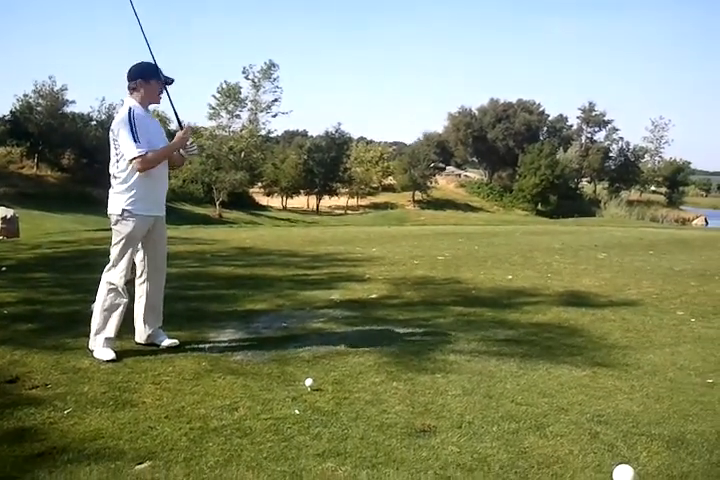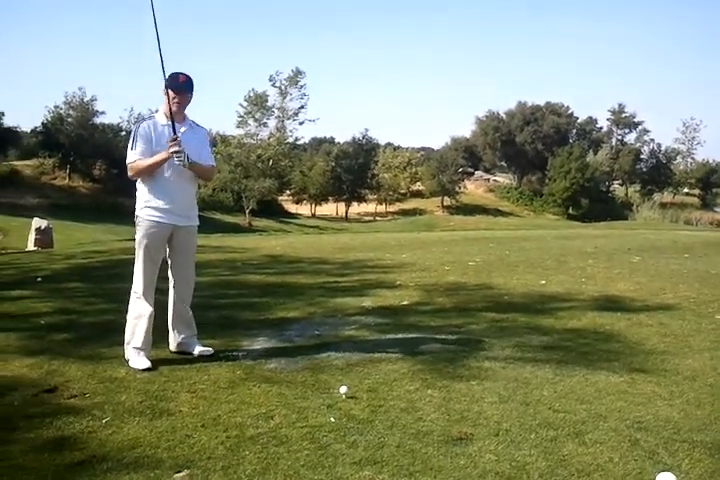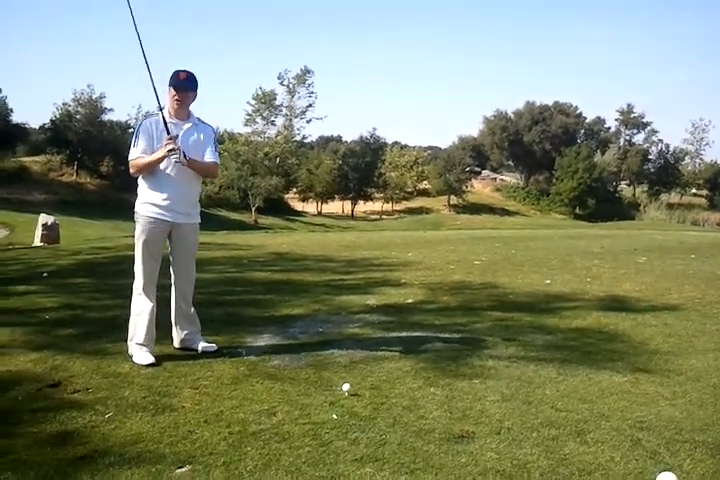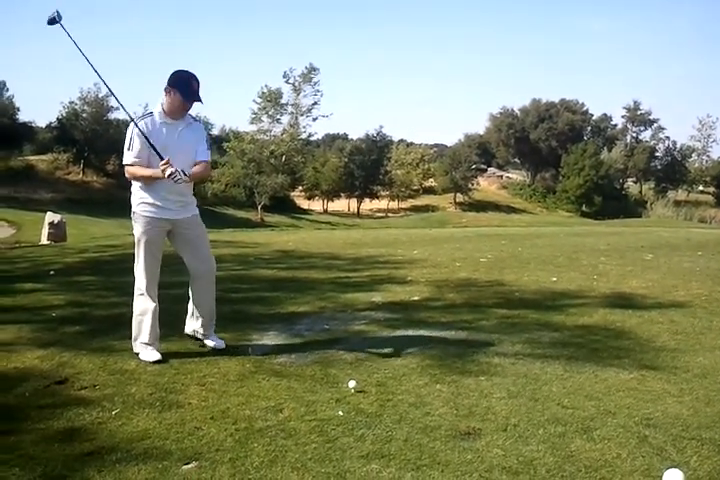
dt=0.5s
person 1, frame 1
left shoulder: (152, 120)
right shoulder: (128, 116)
left elbow: (169, 163)
right elbow: (140, 163)
left wrist: (183, 153)
right wrist: (174, 145)
left hip: (155, 209)
right hip: (130, 208)
left knee: (154, 272)
right knee: (118, 274)
left ankle: (148, 330)
right ankle: (100, 339)
person 1, frame 2
left shoulder: (199, 132)
right shoulder: (146, 127)
left elbow: (209, 173)
right elbow: (133, 170)
left wrist: (188, 162)
right wrist: (164, 155)
left hip: (187, 218)
right hip: (153, 216)
left knee: (184, 282)
right knee: (144, 284)
left ankle: (183, 338)
right ankle: (135, 348)
person 1, frame 3
left shoulder: (205, 130)
right shoulder: (149, 124)
left elbow: (213, 170)
right elbow: (134, 168)
left wrist: (187, 160)
right wrist: (161, 154)
left hip: (188, 215)
right hip: (152, 212)
left knee: (185, 279)
right knee: (145, 280)
left ankle: (186, 335)
right ankle: (139, 344)
person 1, frame 4
left shoulder: (196, 127)
right shoulder: (143, 125)
left elbow: (205, 168)
right elbow: (130, 171)
left wrist: (186, 175)
right wrist: (158, 173)
left hip: (185, 210)
right hip: (149, 211)
left knee: (205, 267)
right knee: (147, 279)
left ankle: (201, 327)
right ankle: (144, 342)
